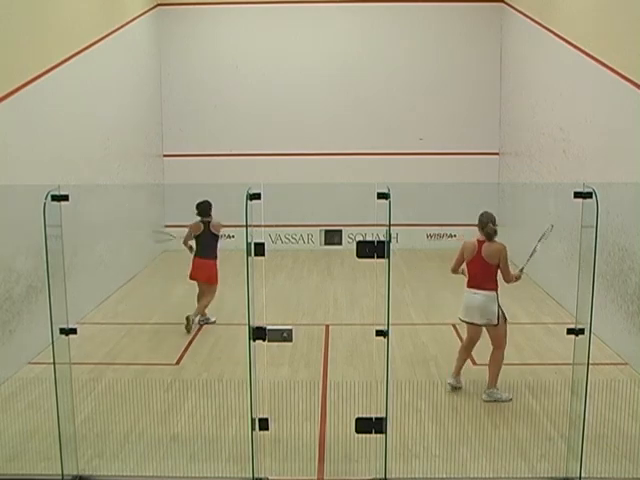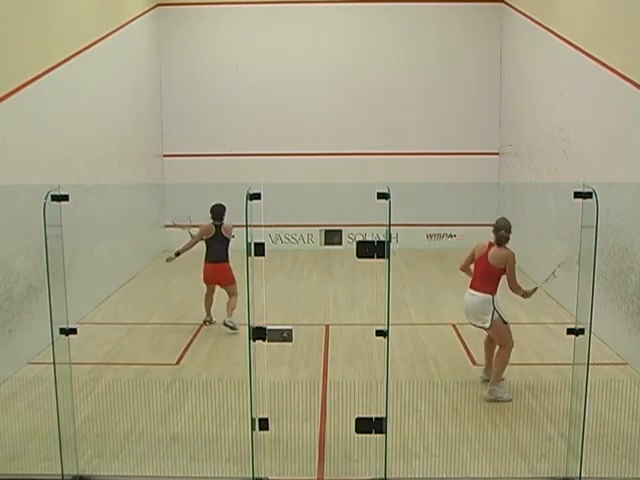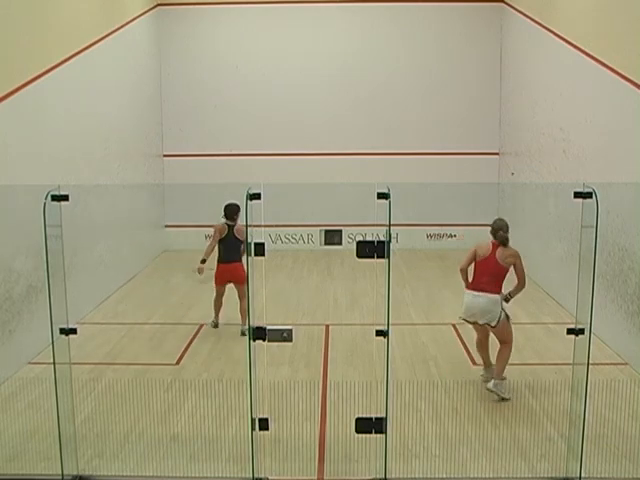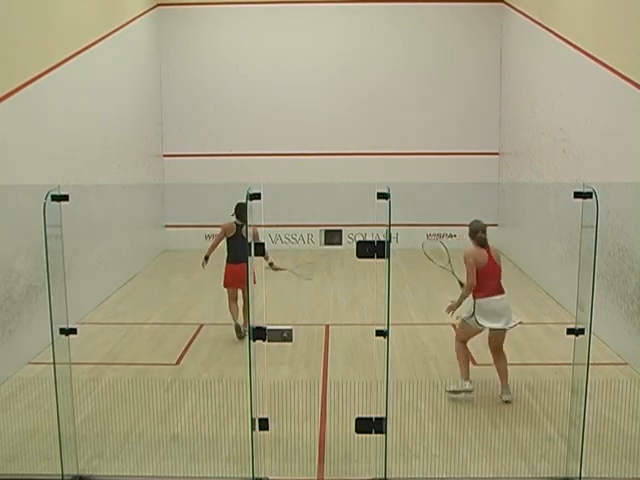
dt=0.2s
person 1, frame 1
left shoulder: (467, 245)
right shoulder: (499, 248)
left elbow: (454, 269)
right elbow: (507, 278)
right wrist: (516, 277)
left hip: (469, 297)
right hip: (488, 299)
left knee: (470, 339)
right knee: (499, 345)
left ankle: (454, 377)
right ankle: (490, 390)
person 1, frame 2
left shoulder: (480, 247)
right shoulder: (508, 254)
left elbow: (463, 267)
right elbow: (513, 286)
right wrist: (527, 293)
left hip: (471, 298)
right hip: (486, 302)
left knee: (494, 333)
right knee: (507, 344)
left ankle: (488, 370)
right ankle: (493, 389)
person 1, frame 3
left shoulder: (480, 247)
right shoulder: (513, 254)
left elbow: (463, 268)
right elbow: (522, 283)
left wrist: (468, 284)
right wrist: (510, 295)
left hip: (474, 299)
right hip: (492, 301)
left knee: (482, 335)
right knee: (506, 342)
left ankle: (488, 372)
right ankle: (496, 381)
person 1, frame 4
left shoulder: (470, 254)
right shoulder: (494, 252)
left elbow: (473, 283)
left wrist: (458, 302)
left hip: (482, 306)
right hip: (501, 304)
left knee: (460, 339)
right knee: (496, 349)
left ankle: (465, 382)
right ankle: (505, 391)
person 2, frame 1
left shoulder: (194, 226)
right shoulder: (217, 224)
left elbow: (185, 242)
left wrist: (190, 247)
left hip: (197, 261)
right hip: (210, 263)
left knee: (202, 291)
right knee: (209, 296)
left ankle: (203, 316)
right ankle: (193, 317)
person 2, frame 2
left shoulder: (205, 229)
right shoulder: (228, 228)
left elbow: (191, 244)
left wrist: (175, 254)
left hip: (209, 266)
right hip: (223, 267)
left knee: (210, 292)
right knee: (233, 295)
left ankle: (208, 317)
right ankle: (228, 319)
person 2, frame 3
left shoulder: (219, 228)
right shoulder: (241, 229)
left elbow: (211, 246)
left wrist: (202, 262)
left hip: (222, 267)
right hip: (238, 266)
left knee: (219, 295)
right knee: (243, 298)
left ankle: (216, 319)
right ankle: (244, 327)
person 2, frame 4
left shoulder: (226, 227)
right shoulder: (252, 230)
left elbow: (214, 243)
left wrist: (206, 258)
right wrist: (270, 263)
left hip: (231, 267)
right hip: (245, 268)
left knee: (232, 300)
right knee: (246, 300)
left ankle: (237, 324)
right ankle: (244, 327)
